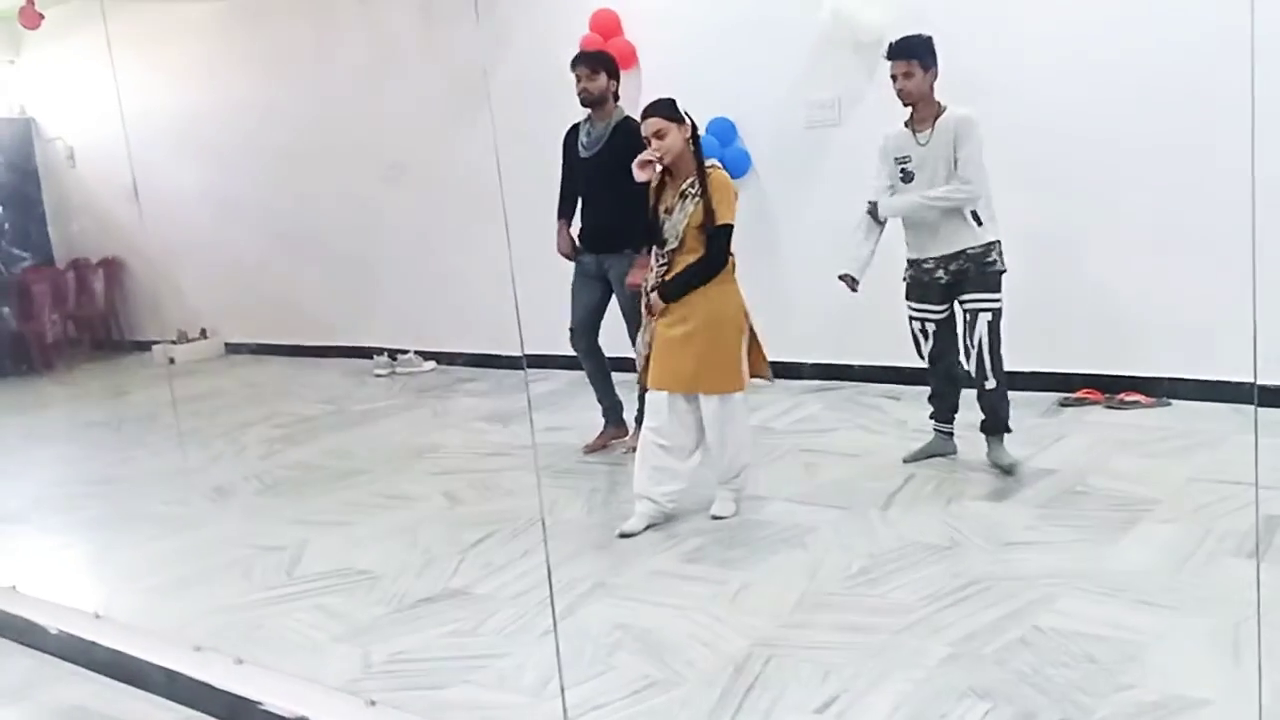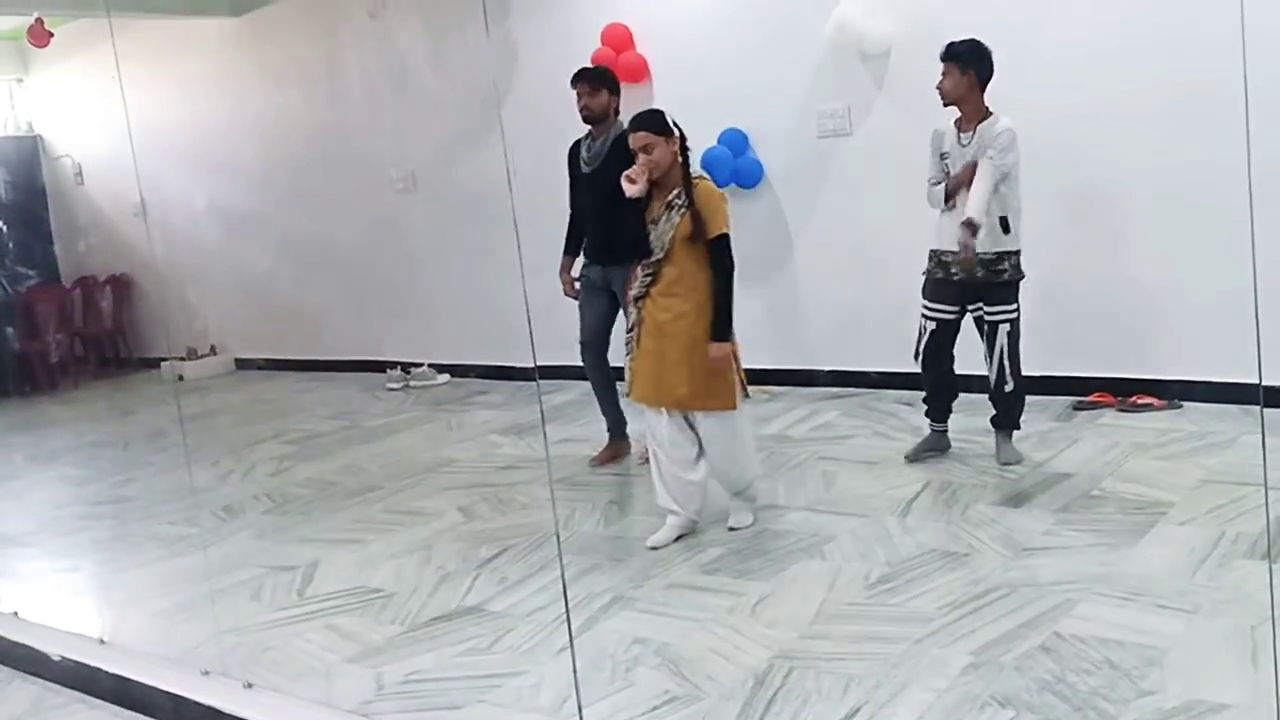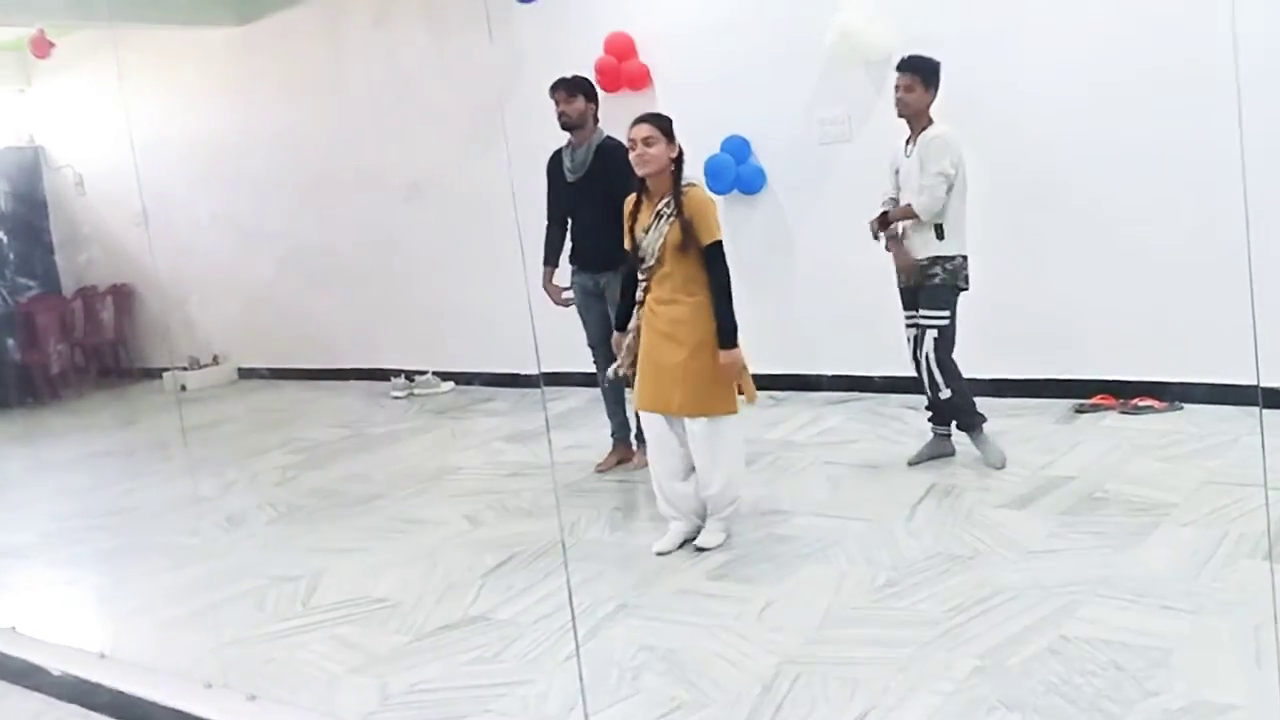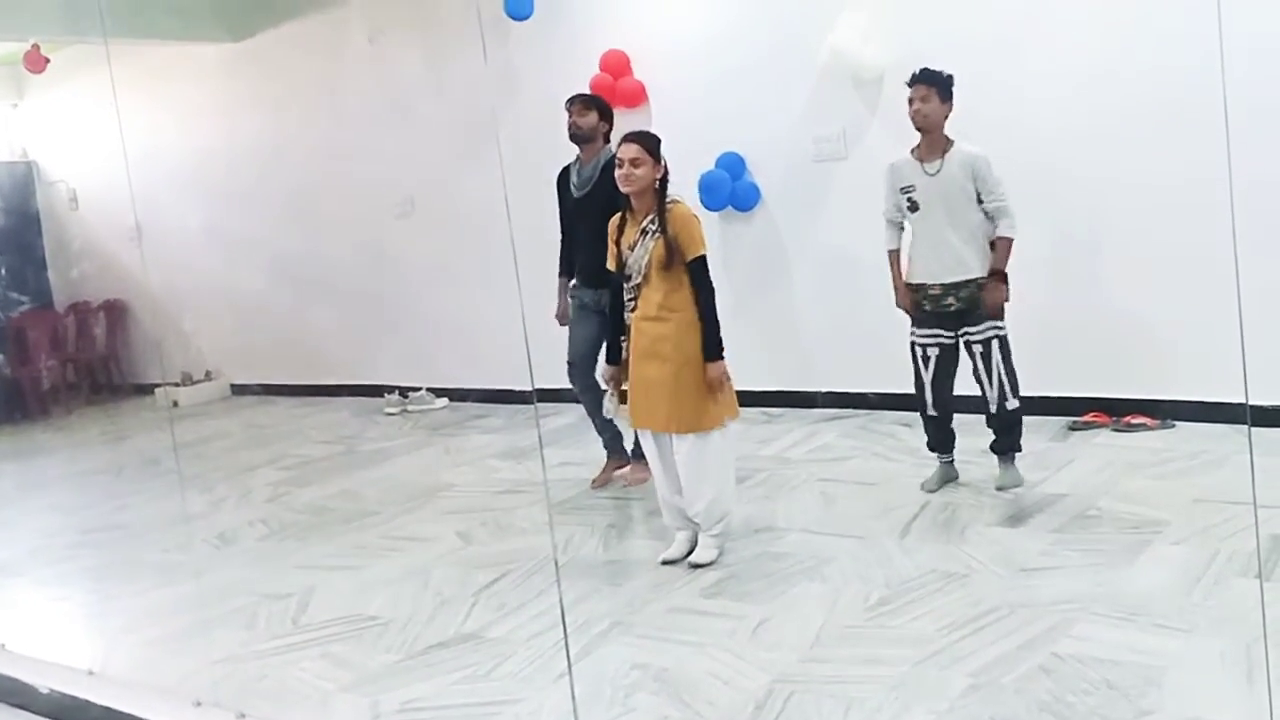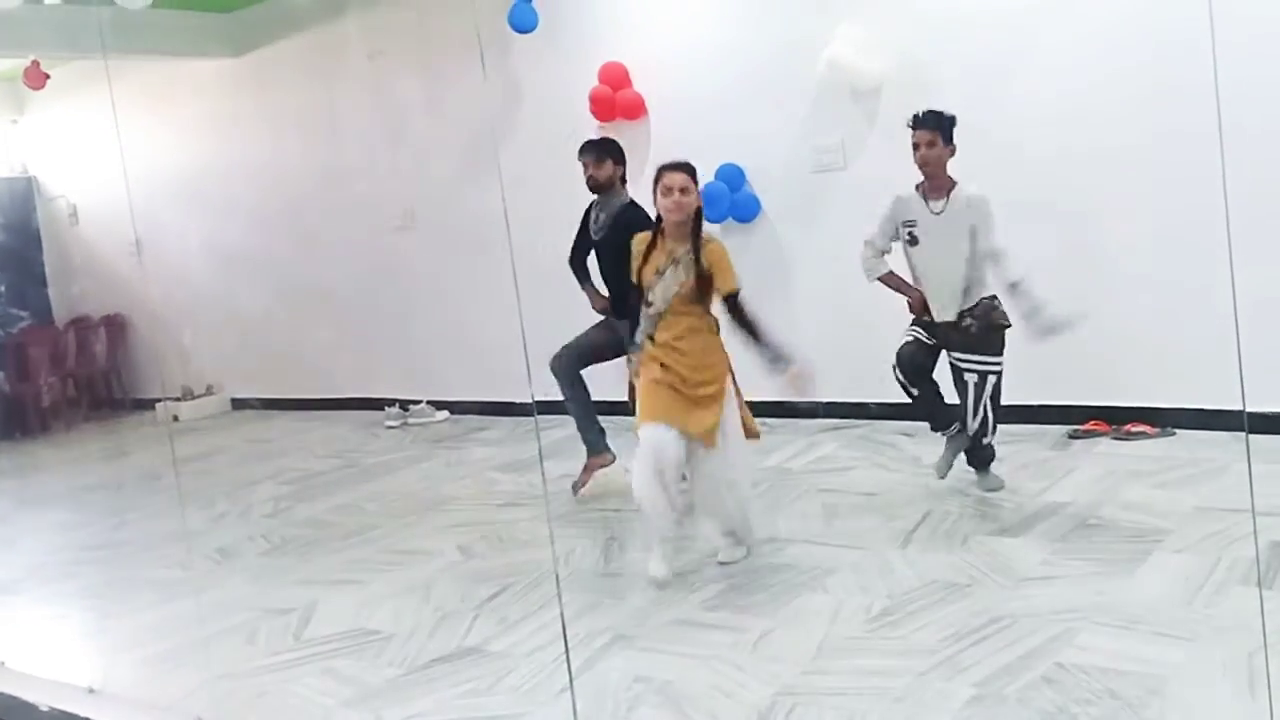
dt=1s
person 1, frame 1
left shoulder: (715, 181)
right shoulder: (658, 185)
left elbow: (716, 256)
left wrist: (666, 295)
right wrist: (639, 187)
left hip: (711, 309)
right hip: (671, 310)
left knee: (720, 405)
right knee: (664, 411)
left ankle: (729, 486)
right ankle: (653, 500)
person 1, frame 2
left shoulder: (702, 194)
right shoulder: (644, 196)
left elbow: (723, 266)
left wrist: (720, 333)
right wrist: (632, 201)
left hip: (698, 322)
right hip: (654, 325)
left knee: (717, 420)
right knee: (663, 425)
left ankle: (743, 495)
right ankle: (681, 512)
person 1, frame 3
left shoulder: (694, 201)
right shoulder: (634, 205)
left elbow: (718, 273)
left wrist: (728, 339)
right wrist: (622, 325)
left hip: (697, 328)
right hip: (655, 330)
left knee: (707, 426)
right knee: (660, 430)
left ankle: (718, 515)
right ankle: (683, 517)
person 1, frame 4
left shoulder: (678, 216)
right shoulder: (618, 225)
left elbow: (704, 288)
right elbow: (617, 295)
left wrist: (714, 353)
right wrist: (613, 357)
left hip: (684, 343)
right hip: (643, 347)
left knee: (697, 440)
right knee: (658, 443)
left ankle: (711, 531)
right ankle: (683, 528)
person 1, frame 5
left shoulder: (709, 251)
right shoulder: (642, 245)
left elbow: (738, 313)
left wrist: (776, 359)
right wrist: (639, 355)
left hip: (706, 370)
right hip: (659, 368)
left knee: (718, 464)
right knee: (655, 454)
left ankle: (736, 534)
right ankle: (663, 541)
person 2, frame 1
left shoulder: (961, 124)
right shoulder: (892, 144)
left elbow: (967, 189)
right elbow: (877, 207)
left wrist: (896, 205)
right wrist: (857, 266)
left hip: (975, 255)
right hip: (924, 263)
left knee: (982, 352)
right knee: (937, 355)
left ankle: (996, 438)
right ankle: (942, 434)
person 2, frame 2
left shoulder: (1001, 132)
right shoulder: (941, 136)
left elbow: (985, 186)
left wrist: (969, 233)
right wrist: (958, 181)
left hip: (993, 260)
right hip: (944, 258)
left knee: (1001, 351)
right knee: (932, 348)
left ankle: (1004, 434)
right ankle: (937, 430)
person 2, frame 3
left shoulder: (940, 140)
right shoulder: (901, 152)
left elbow: (930, 202)
right elbow: (892, 205)
left wrist: (885, 220)
right wrist: (898, 246)
left hip: (941, 264)
right hip: (911, 266)
left knee: (934, 355)
right knee: (922, 357)
left ankle: (976, 431)
right ankle: (941, 434)
person 2, frame 4
left shoulder: (973, 162)
right shoulder: (898, 170)
left elbow: (1002, 220)
right elbow: (893, 227)
left wrist: (999, 276)
right wrist: (897, 279)
left hip: (976, 289)
right hip: (926, 293)
left knee: (997, 381)
right knee: (931, 386)
left ankle: (1007, 459)
right ankle: (944, 460)
person 2, frame 5
left shoulder: (973, 204)
right shoulder: (901, 205)
left elbow: (997, 260)
right elbow: (871, 256)
left wrist: (1031, 310)
right wrist: (911, 291)
left hip: (978, 315)
right hip: (929, 315)
left knee: (979, 400)
right knee: (908, 365)
left ankle: (981, 464)
right ankle: (951, 430)
person 3, frame 1
left shoulder: (631, 133)
right shoulder: (573, 136)
left elbow: (646, 198)
left wrist: (642, 259)
right wrist: (562, 228)
left hip: (626, 254)
right hip: (588, 255)
left knee: (641, 340)
right knee: (581, 336)
left ankle: (644, 423)
right ankle: (614, 421)
person 3, frame 2
left shoulder: (630, 147)
right shoulder: (577, 152)
left elbow: (646, 214)
right wrist: (566, 265)
left hip: (630, 266)
right hip: (594, 269)
right knee: (591, 351)
right ankle: (617, 435)
person 3, frame 3
left shoulder: (613, 153)
right shoulder: (557, 162)
right elbow: (556, 221)
right wrist: (548, 276)
left hip: (619, 271)
right hip: (583, 275)
right knee: (603, 358)
left ankle: (646, 439)
right ankle: (621, 442)
person 3, frame 4
left shoulder: (619, 171)
right shoulder: (566, 177)
right wrist: (562, 289)
right hip: (585, 291)
right knee: (579, 370)
left ankle: (642, 456)
right ankle: (616, 451)
person 3, frame 5
left shoulder: (633, 218)
right shoulder: (594, 213)
right elbow: (576, 259)
right wrist: (593, 295)
right hip: (619, 318)
right knee: (563, 363)
right ankle: (597, 450)
